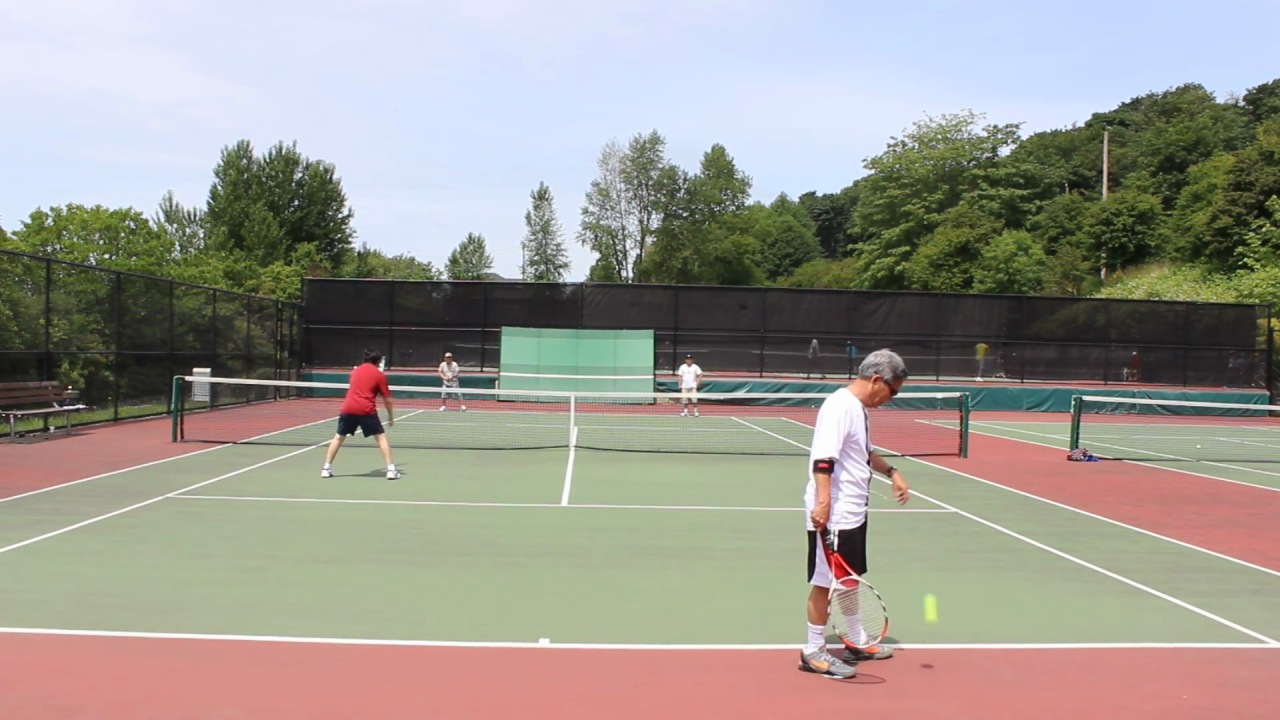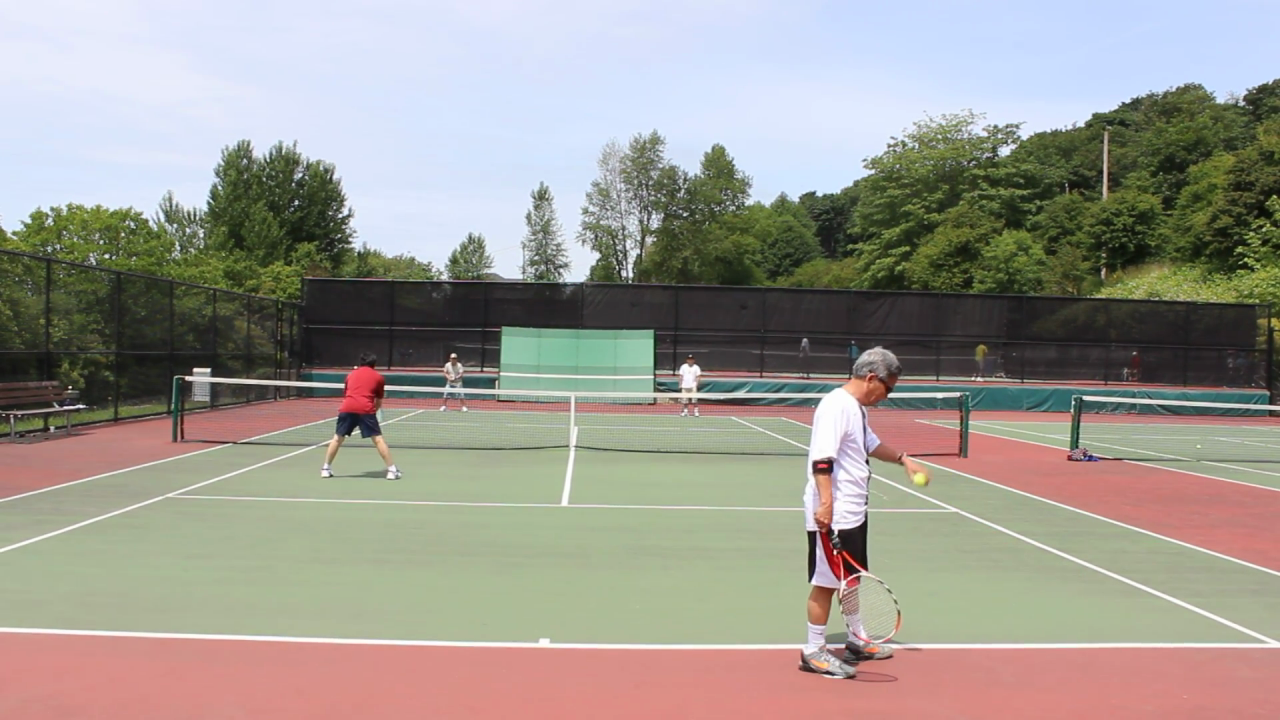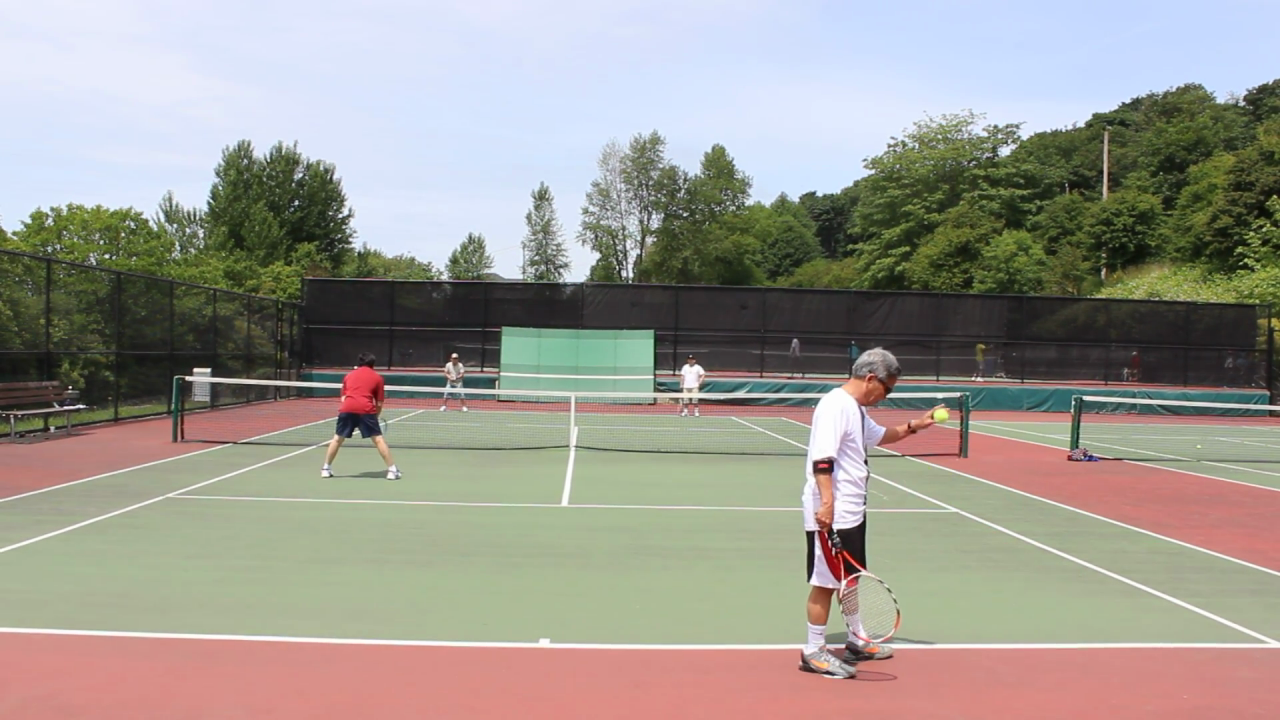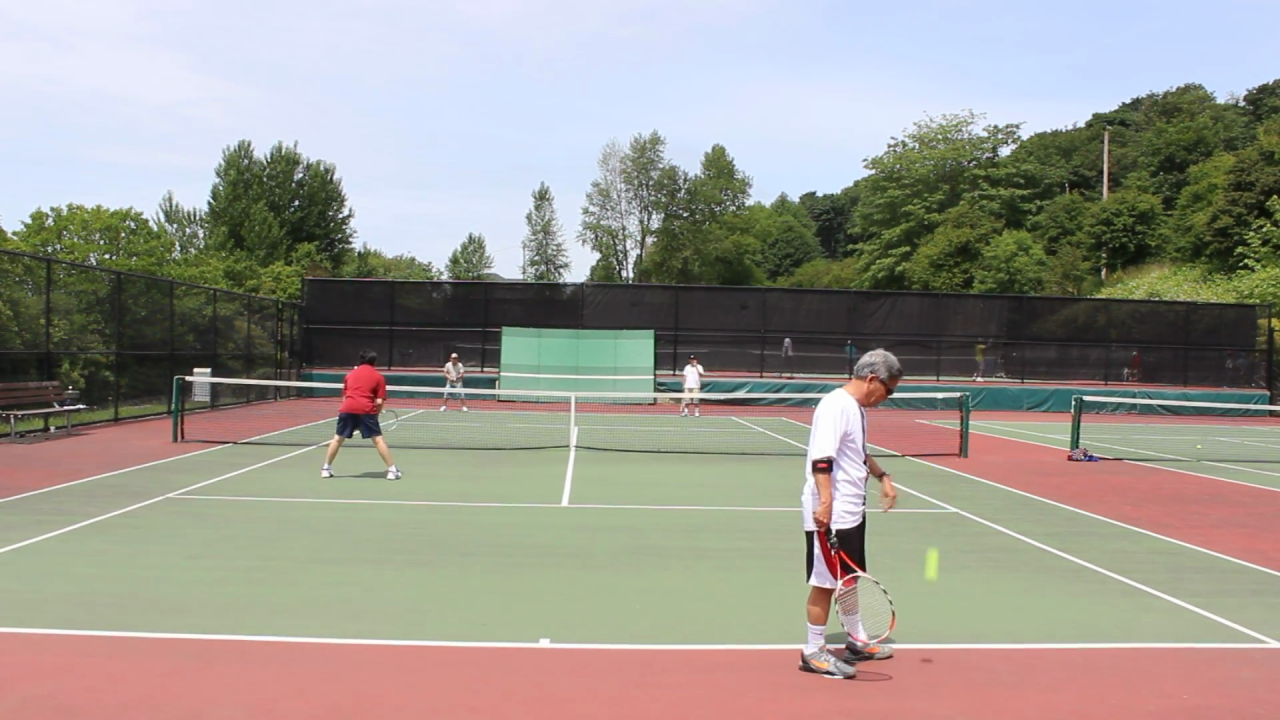
dt=0.3s
person 1, frame 1
left shoulder: (859, 408)
right shoulder: (840, 406)
right elbow: (823, 459)
left wrist: (891, 472)
right wrist: (822, 502)
left hip: (854, 512)
right hip: (833, 515)
right knee: (825, 582)
right ankle: (813, 651)
person 1, frame 2
left shoulder: (857, 407)
right shoulder: (836, 405)
left elbow: (871, 444)
right elbow: (822, 459)
left wrist: (903, 458)
right wrist: (826, 503)
left hip: (854, 512)
right hip: (832, 514)
left knee: (852, 578)
right knee: (826, 582)
left ankle: (856, 642)
right ankle: (814, 652)
person 1, frame 3
left shoulder: (857, 408)
right shoulder: (835, 405)
left elbow: (877, 436)
right elbow: (821, 459)
left wrist: (914, 426)
right wrist: (826, 502)
left hip: (852, 512)
right hip: (832, 514)
right knee: (825, 582)
left ankle: (856, 642)
right ankle: (814, 652)
person 1, frame 4
left shoulder: (855, 407)
right shoulder: (836, 406)
right elbow: (821, 459)
left wrist: (882, 476)
right wrist: (824, 502)
left hip: (851, 512)
right hip: (830, 514)
left knee: (849, 578)
right knee: (824, 582)
left ankle: (856, 642)
right ankle: (814, 652)
